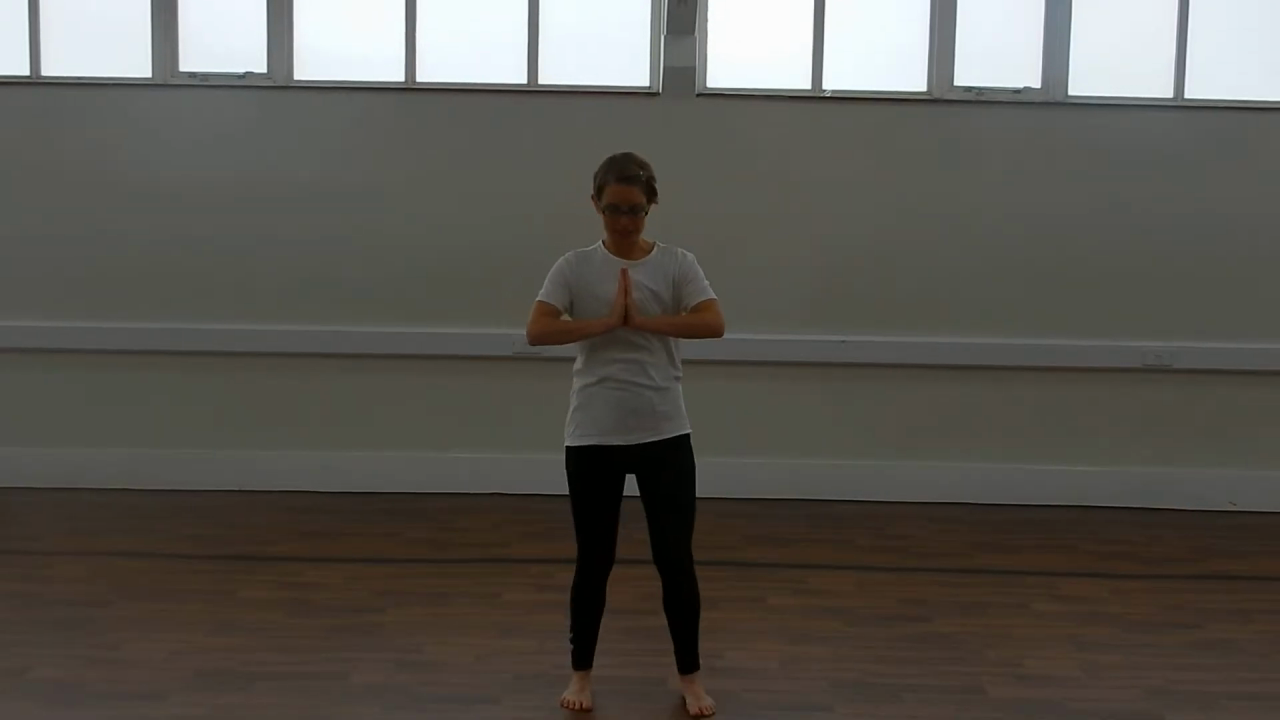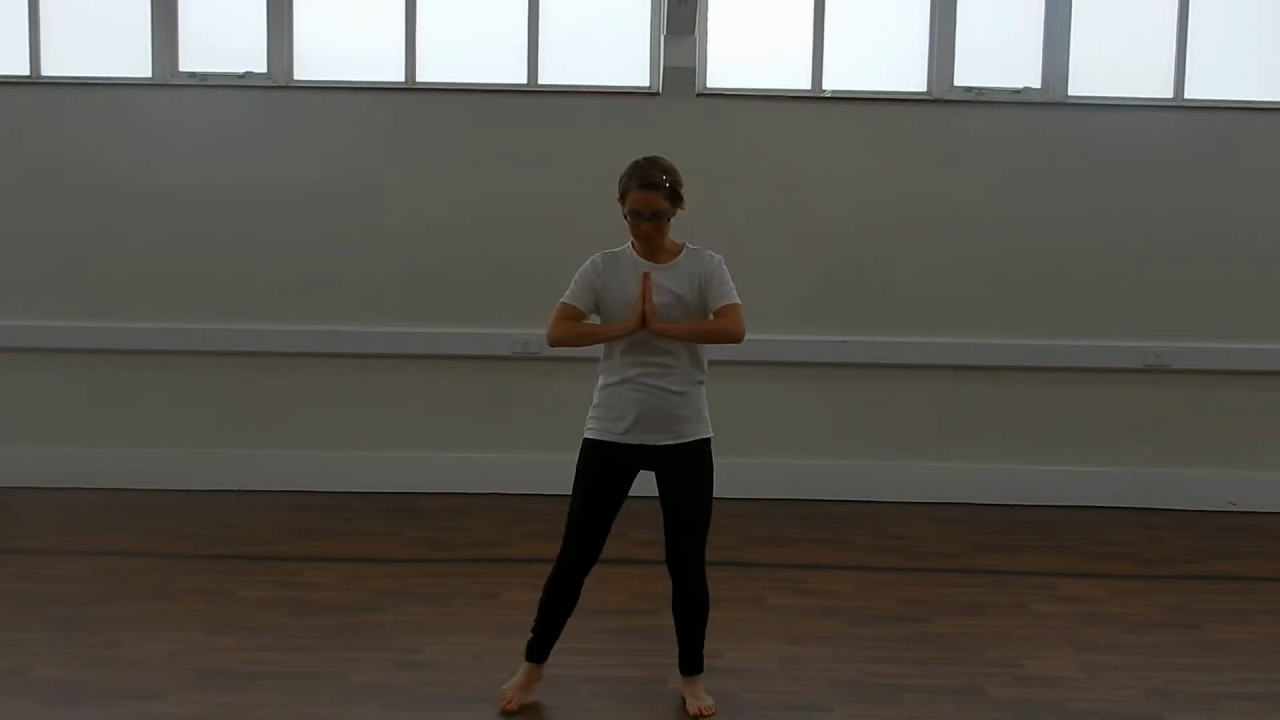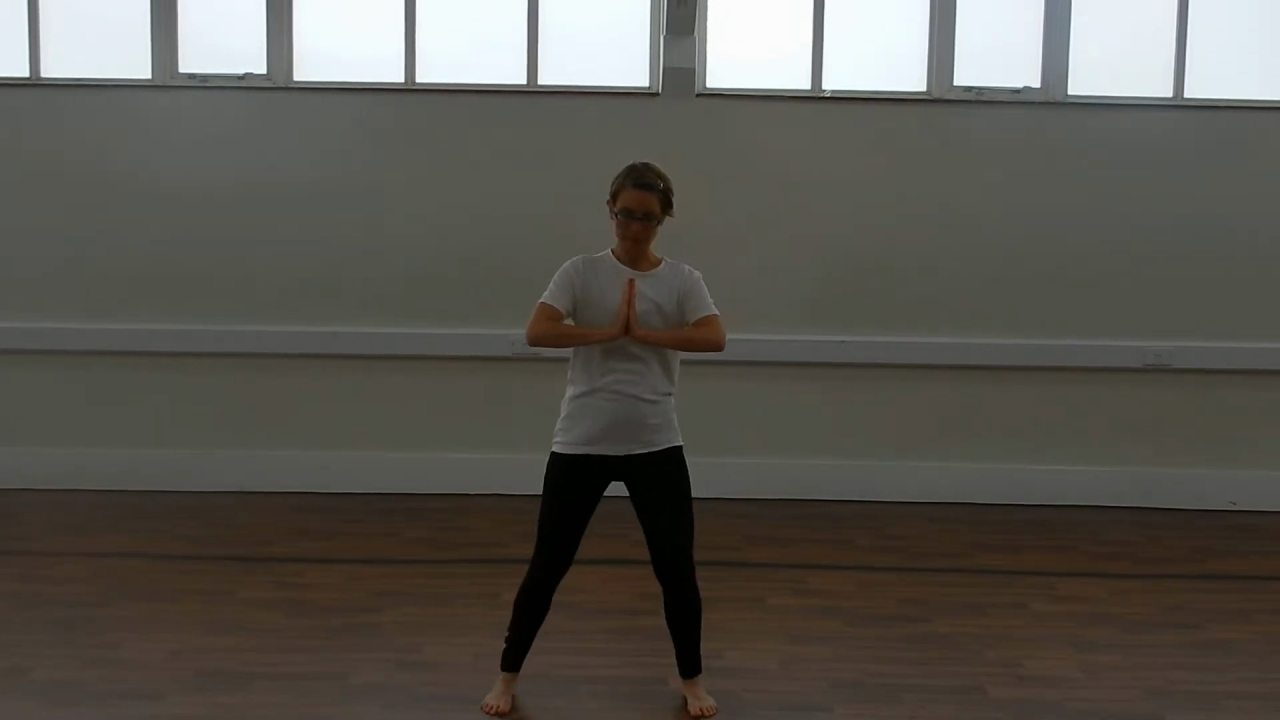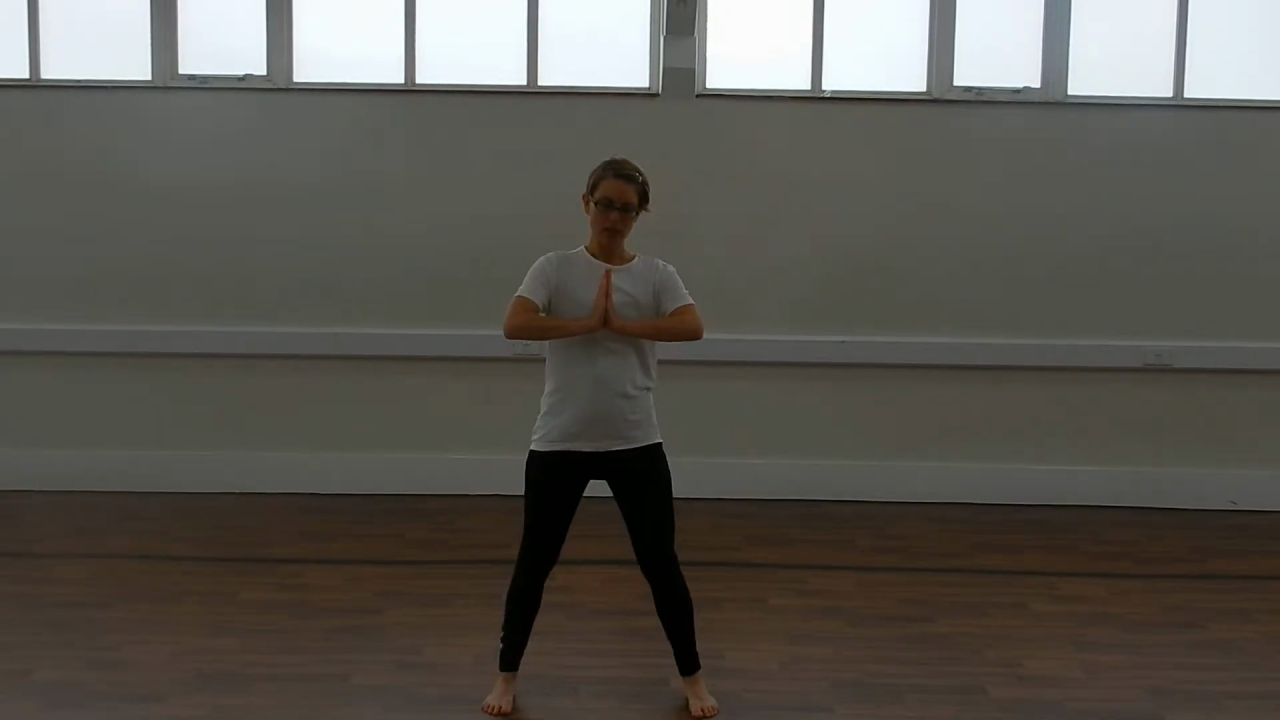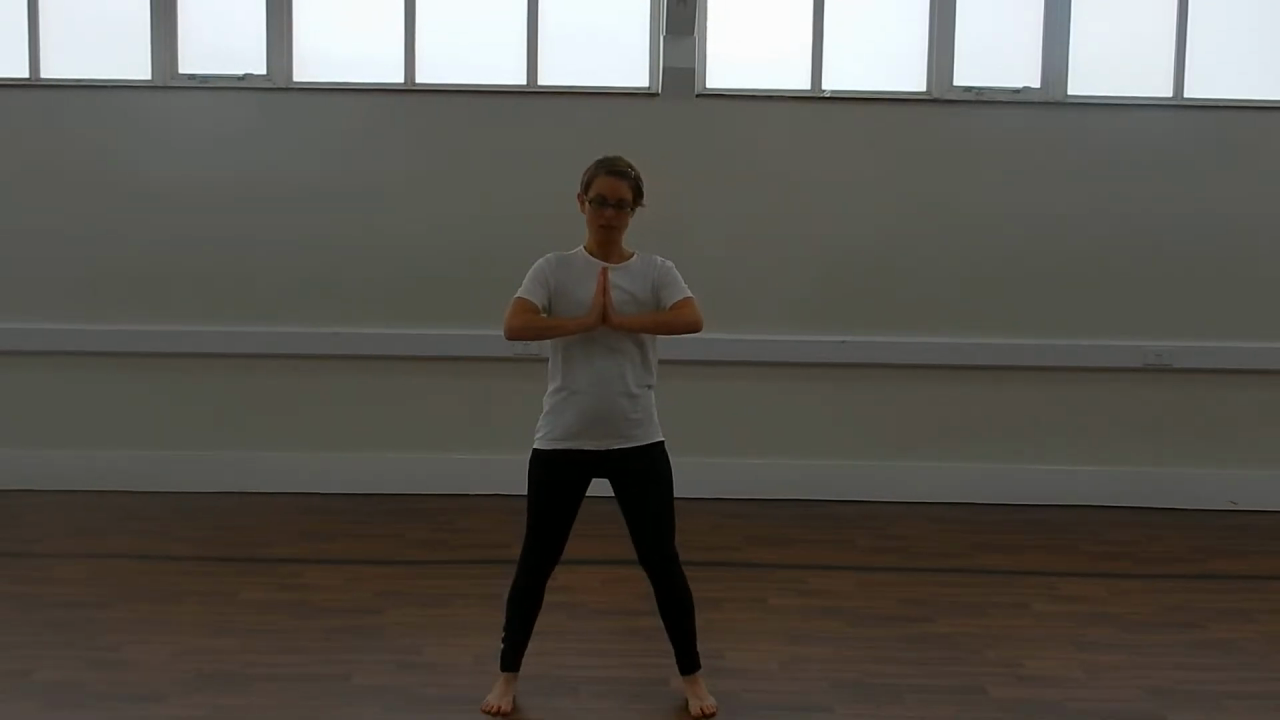
dt=0.3s
person 1, frame 1
left shoulder: (676, 263)
right shoulder: (575, 266)
left elbow: (713, 323)
right elbow: (537, 331)
left wrist: (642, 320)
right wrist: (606, 321)
left hip: (664, 434)
right hip: (593, 436)
left knee: (675, 559)
right knee: (595, 561)
right ankle: (581, 671)
person 1, frame 2
left shoulder: (705, 265)
right shoulder: (603, 267)
left elbow: (733, 329)
right elbow: (557, 333)
left wrist: (661, 325)
right wrist: (626, 326)
left hip: (683, 436)
right hip: (611, 432)
left knee: (687, 563)
right knee: (577, 554)
right ankle: (532, 667)
person 1, frame 3
left shoulder: (682, 279)
right shoulder: (580, 272)
left elbow: (714, 339)
right elbow: (536, 332)
left wrist: (643, 331)
right wrist: (607, 330)
left hip: (656, 446)
right hip: (582, 444)
left knee: (676, 567)
right knee: (548, 565)
right ankle: (507, 675)
person 1, frame 4
left shoulder: (656, 274)
right shoulder: (555, 267)
left elbow: (693, 327)
right elbow: (514, 325)
left wrist: (621, 323)
right wrist: (587, 321)
left hip: (634, 442)
right hip: (560, 441)
left knee: (661, 563)
right knee: (534, 561)
right ankle: (507, 675)
person 1, frame 5
left shoulder: (655, 270)
right shoulder: (554, 268)
left elbow: (692, 320)
right elbow: (514, 327)
left wrist: (619, 318)
right wrist: (585, 319)
left hip: (636, 440)
right hip: (562, 441)
left knee: (662, 562)
right knee: (536, 561)
